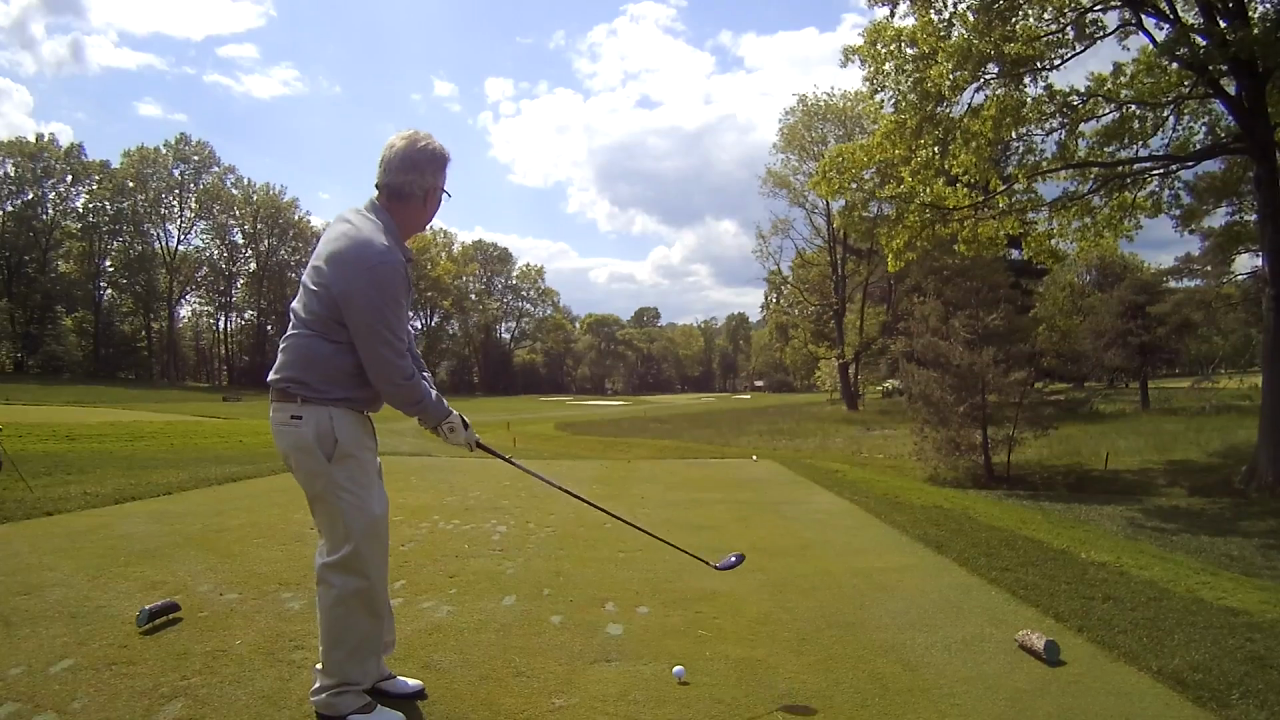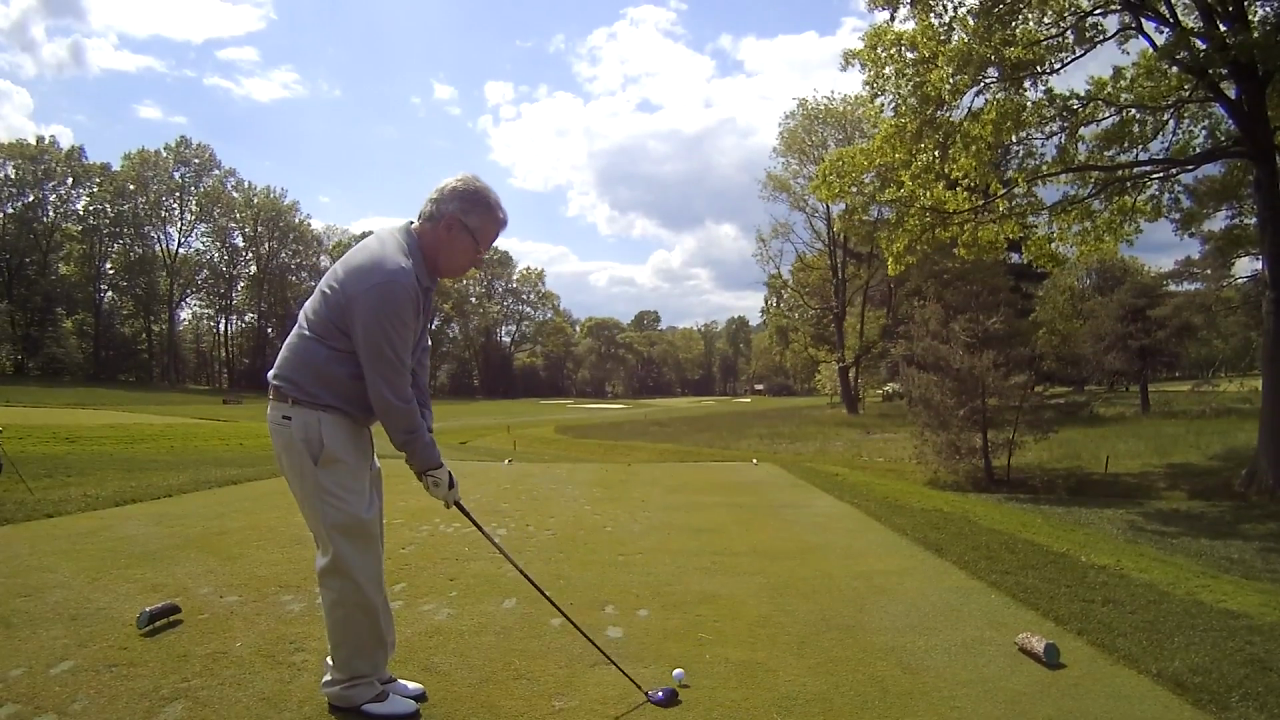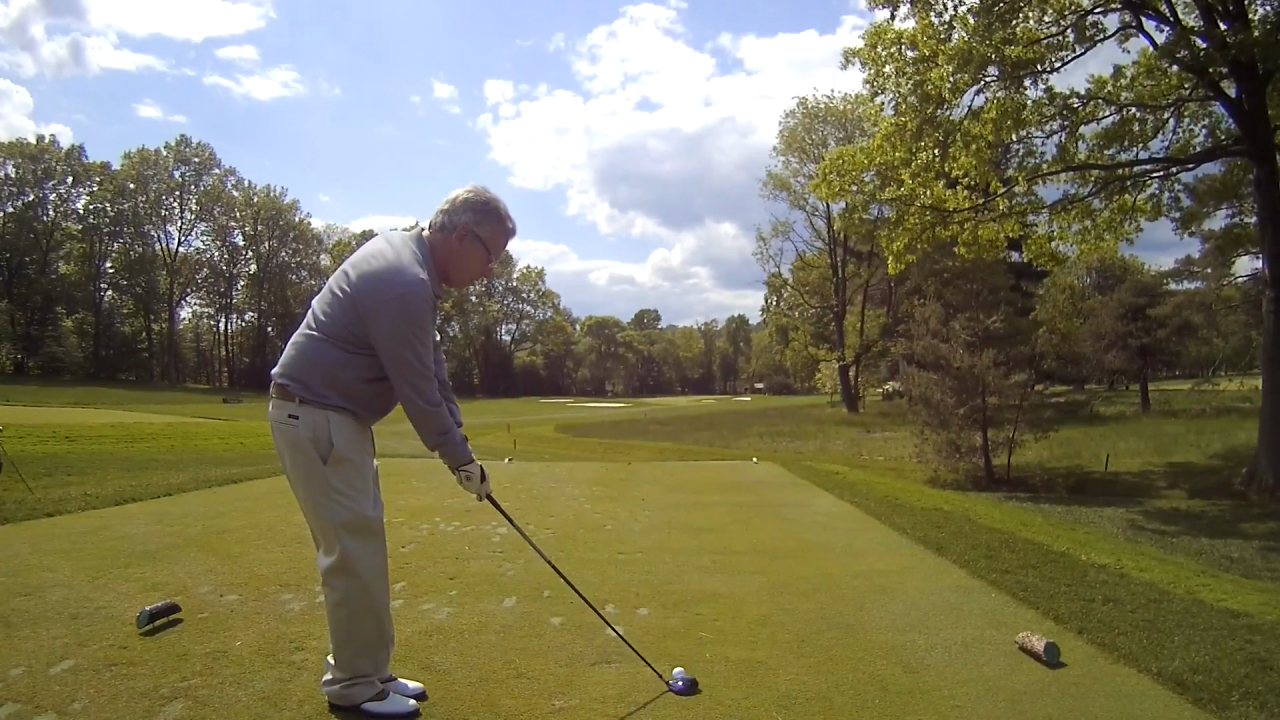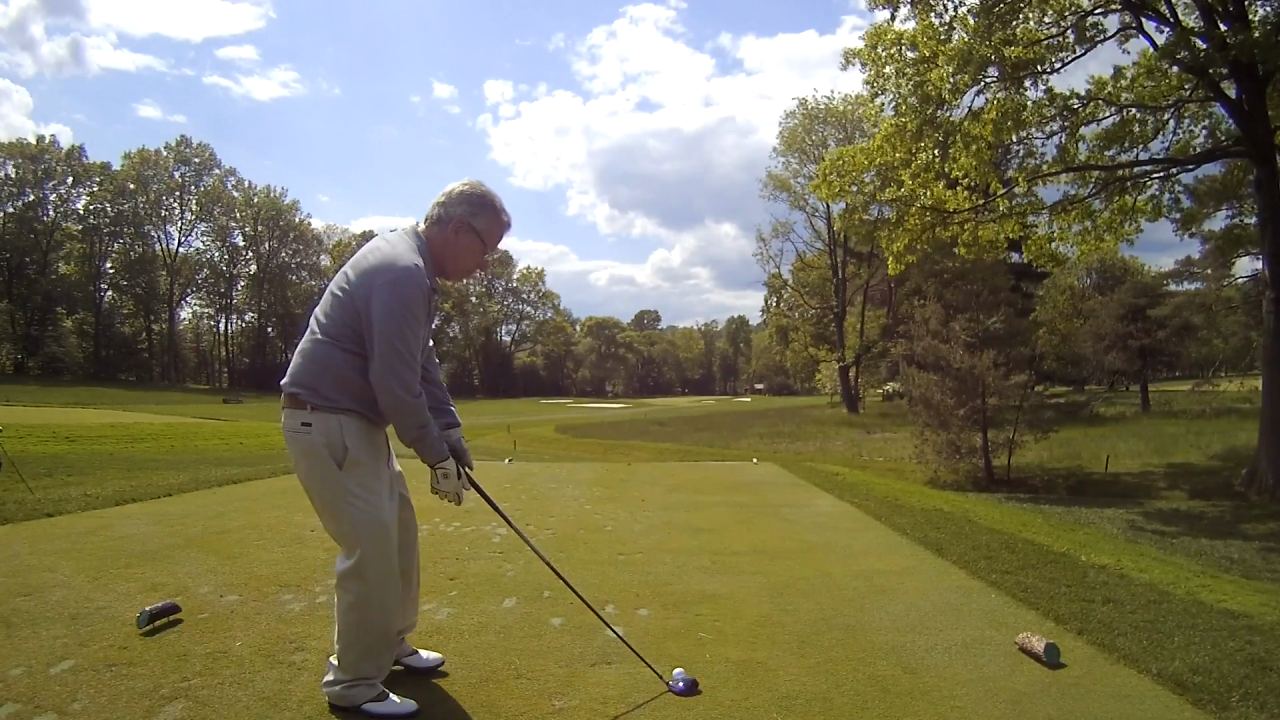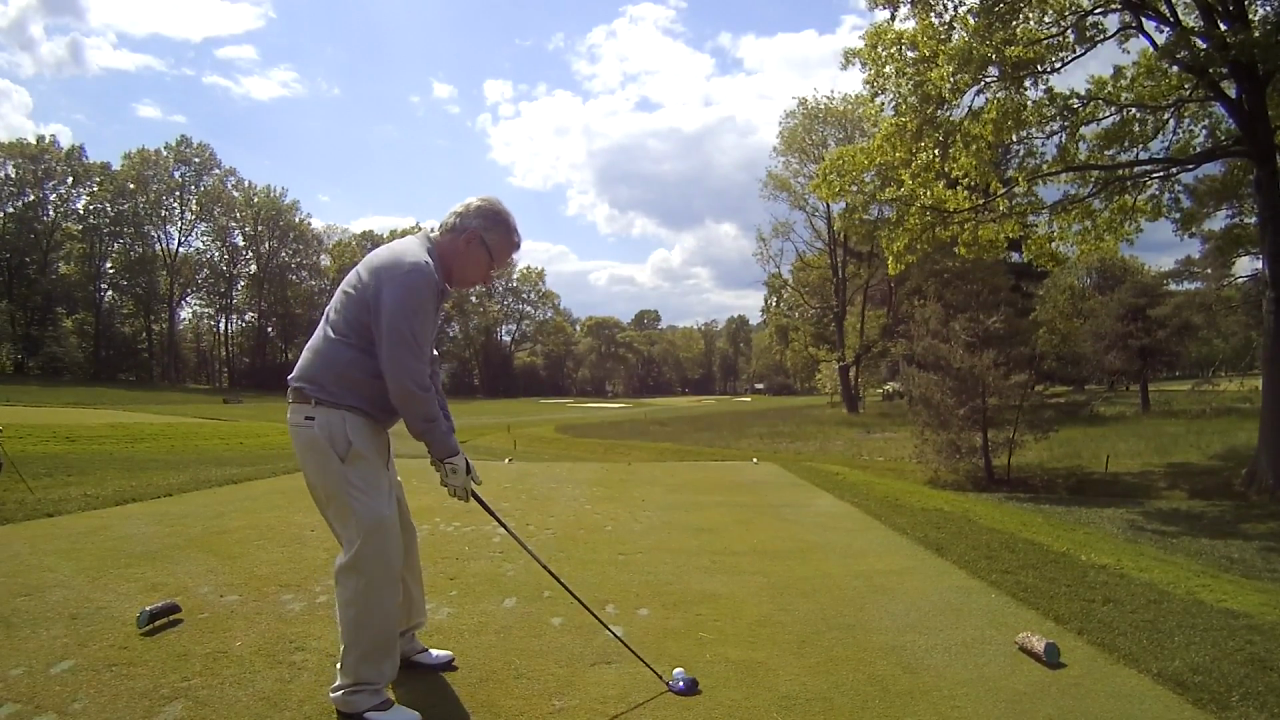
dt=1s
person 1, frame 1
left shoulder: (361, 230)
right shoulder: (375, 257)
left elbow: (396, 341)
right elbow: (390, 371)
left wrist: (435, 400)
right wrist: (439, 416)
left hip: (330, 412)
right hip: (319, 416)
left knee: (362, 543)
right knee: (354, 549)
left ankle: (365, 668)
person 1, frame 2
left shoulder: (412, 267)
right shoulder: (389, 278)
left elbow: (414, 365)
right elbow: (390, 389)
left wrist: (427, 444)
right wrist: (428, 463)
left hip: (339, 417)
right hip: (311, 417)
left knee: (362, 546)
right knee: (349, 551)
left ankle: (365, 670)
person 1, frame 3
left shoulder: (407, 253)
right shoulder: (404, 284)
left elbow: (431, 366)
right elbow: (417, 390)
left wrist: (459, 441)
right wrist: (460, 459)
left hip: (333, 413)
right hip: (315, 416)
left knee: (361, 544)
right knee: (353, 548)
left ankle: (364, 669)
person 1, frame 4
left shoulder: (408, 262)
right shoulder: (402, 273)
left elbow: (421, 360)
right elbow: (396, 384)
left wrist: (448, 427)
right wrist: (437, 458)
left hip: (353, 422)
right hip: (328, 422)
left knee: (398, 535)
right knee: (370, 550)
left ankle: (390, 645)
person 1, frame 5
left shoulder: (422, 271)
right shoulder: (412, 272)
left elbow: (424, 367)
right elbow: (407, 380)
left wrist: (446, 439)
right wrist: (446, 452)
left hip: (352, 418)
right hip: (330, 418)
left knee: (395, 536)
right knee: (372, 547)
left ankle: (401, 642)
